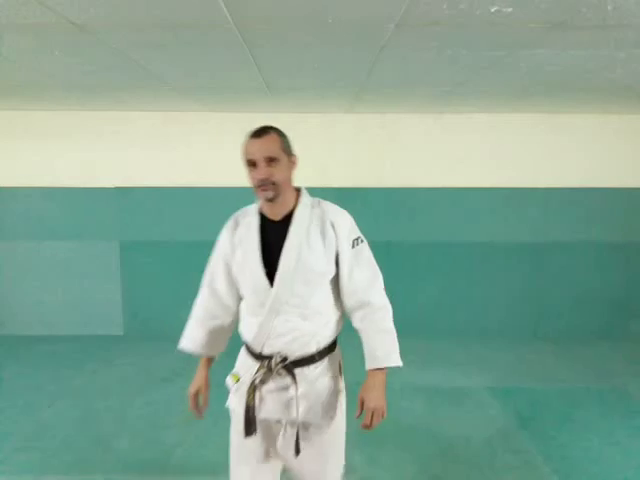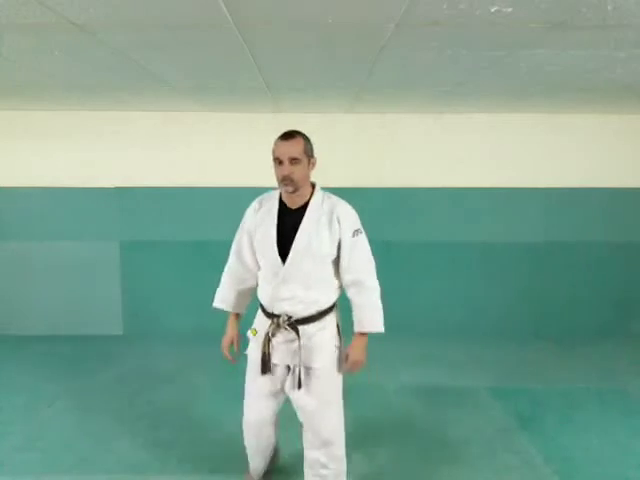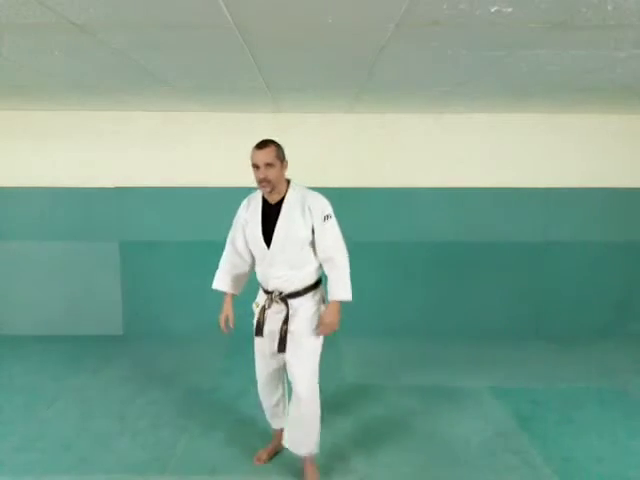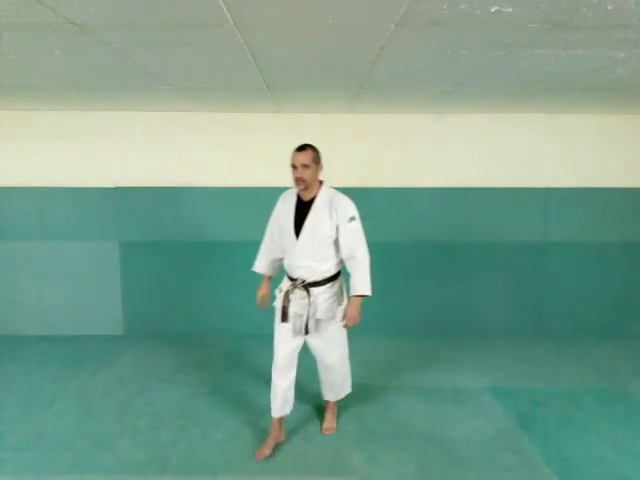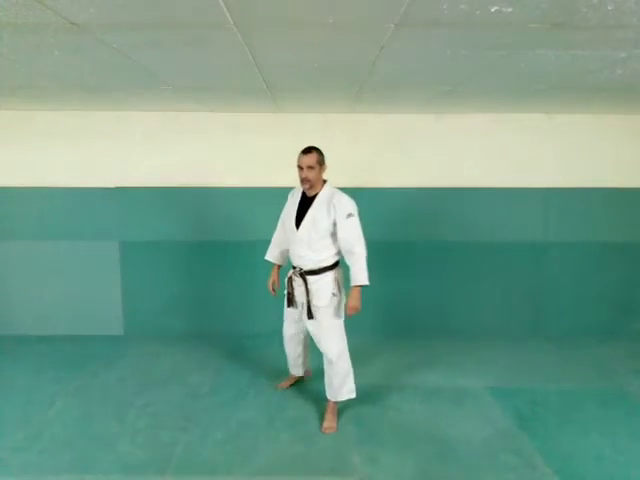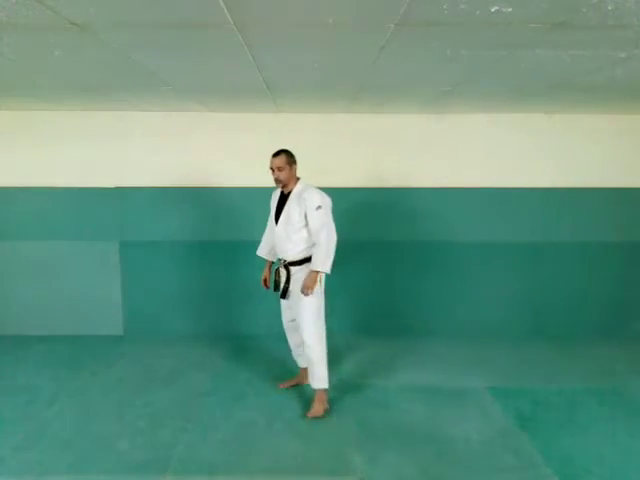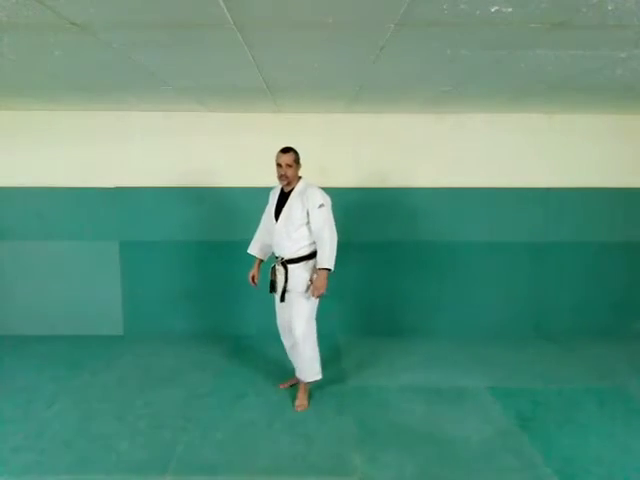
dt=0.5s
person 1, frame 1
left shoulder: (333, 223)
right shoulder: (237, 229)
left elbow: (368, 301)
right elbow: (217, 300)
left wrist: (376, 378)
right wrist: (203, 369)
left hip: (316, 376)
right hip: (254, 377)
person 1, frame 2
left shoulder: (338, 213)
right shoulder: (259, 210)
left elbow: (361, 277)
right elbow: (241, 267)
left wrist: (360, 337)
right wrist: (232, 320)
left hip: (317, 334)
right hip: (268, 330)
left knee: (324, 425)
right knee: (256, 415)
person 1, frame 3
left shoulder: (312, 203)
right shoulder: (249, 206)
left elbow: (334, 256)
right elbow: (236, 254)
left wrist: (334, 306)
right wrist: (228, 301)
left hip: (305, 305)
right hip: (268, 304)
left knee: (303, 384)
right knee: (267, 377)
right ankle: (279, 435)
person 1, frame 4
left shoulder: (340, 205)
right shoulder: (285, 201)
left elbow: (356, 254)
right elbow: (273, 242)
left wrist: (355, 299)
right wrist: (266, 281)
left hip: (325, 293)
right hip: (290, 291)
left knee: (331, 355)
right knee: (282, 359)
left ankle: (331, 406)
right ankle: (277, 429)
person 1, frame 5
left shoulder: (339, 202)
right shoulder: (294, 196)
left elbow: (354, 247)
right elbow: (283, 234)
left wrist: (356, 290)
right wrist: (275, 269)
left hip: (324, 283)
right hip: (296, 279)
left knee: (332, 346)
right knee: (291, 333)
left ankle: (332, 406)
right ankle: (298, 372)
person 1, frame 6
left shoulder: (312, 197)
right shoulder: (277, 196)
left elbow: (326, 237)
left wrist: (314, 273)
right wrist: (268, 266)
left hip: (306, 272)
right hip: (286, 271)
left knee: (310, 331)
right knee: (291, 326)
left ankle: (321, 394)
right ankle: (305, 373)
person 1, frame 7
left shoulder: (313, 195)
right shoulder: (275, 194)
left elbow: (326, 236)
right elbow: (267, 230)
left wrist: (322, 274)
right wrist: (257, 264)
left hip: (304, 271)
right hip: (281, 270)
left knee: (301, 329)
right knee: (285, 327)
left ankle: (305, 385)
right ankle: (300, 374)
